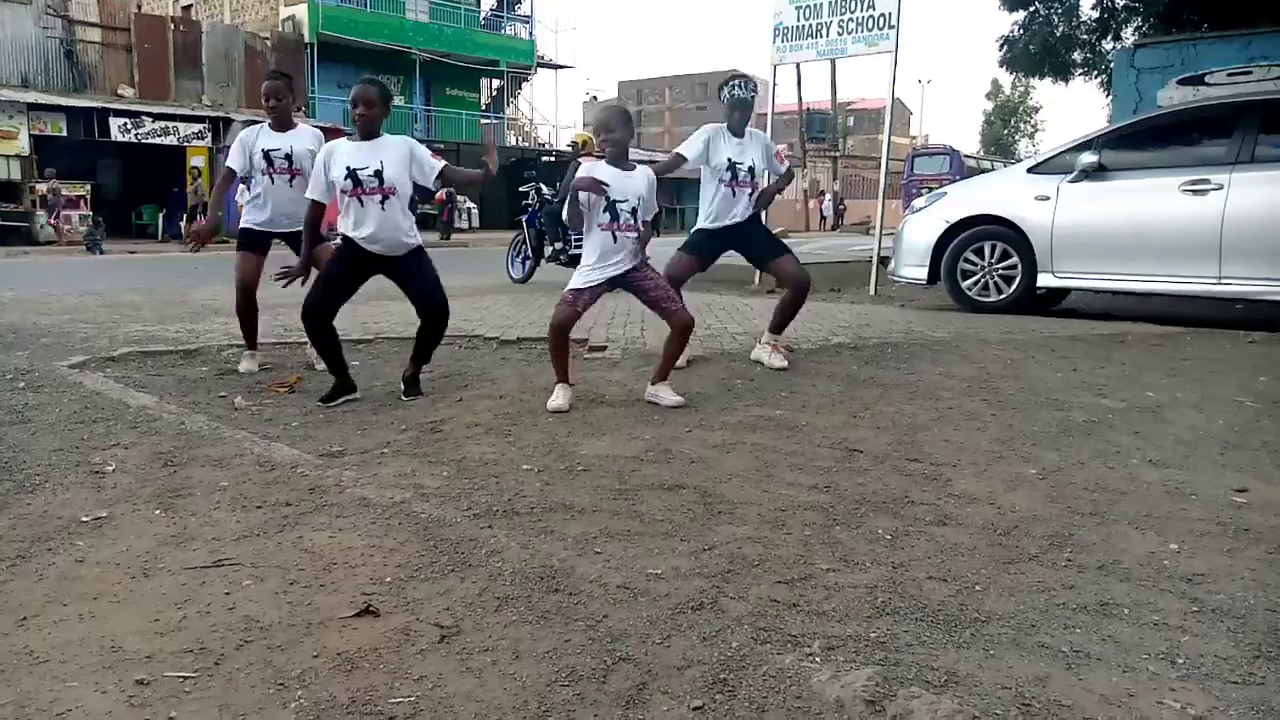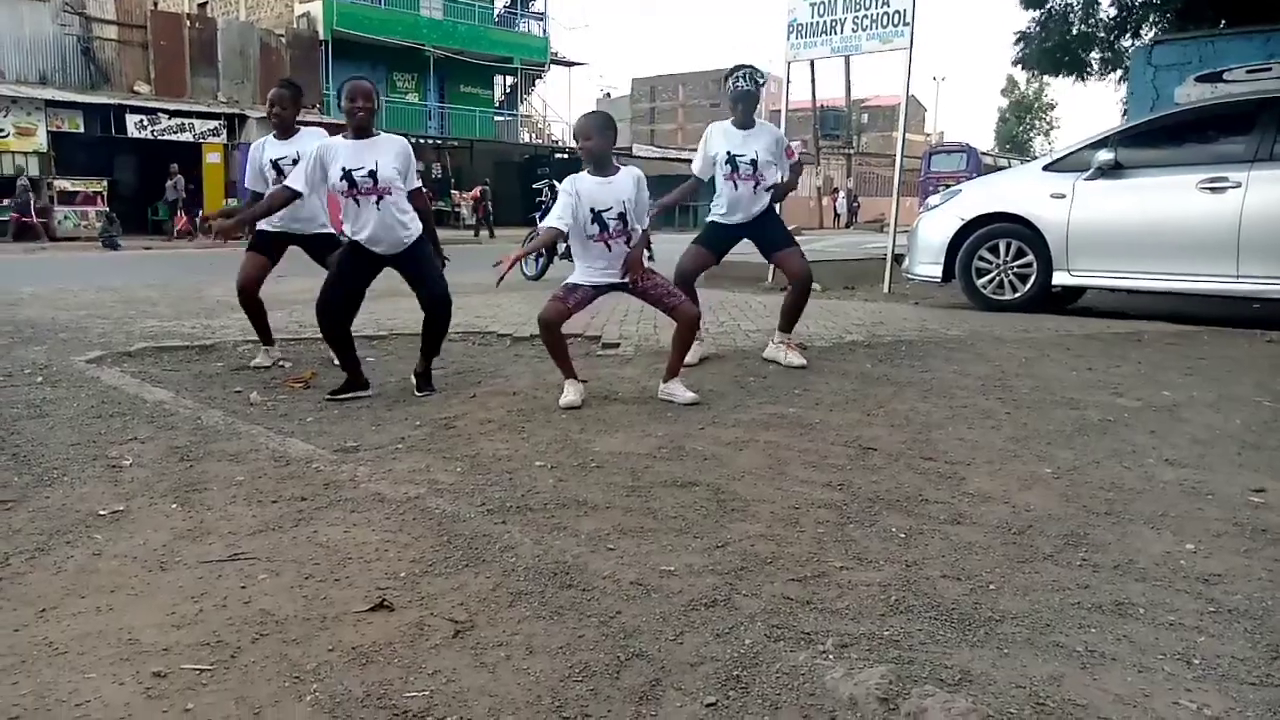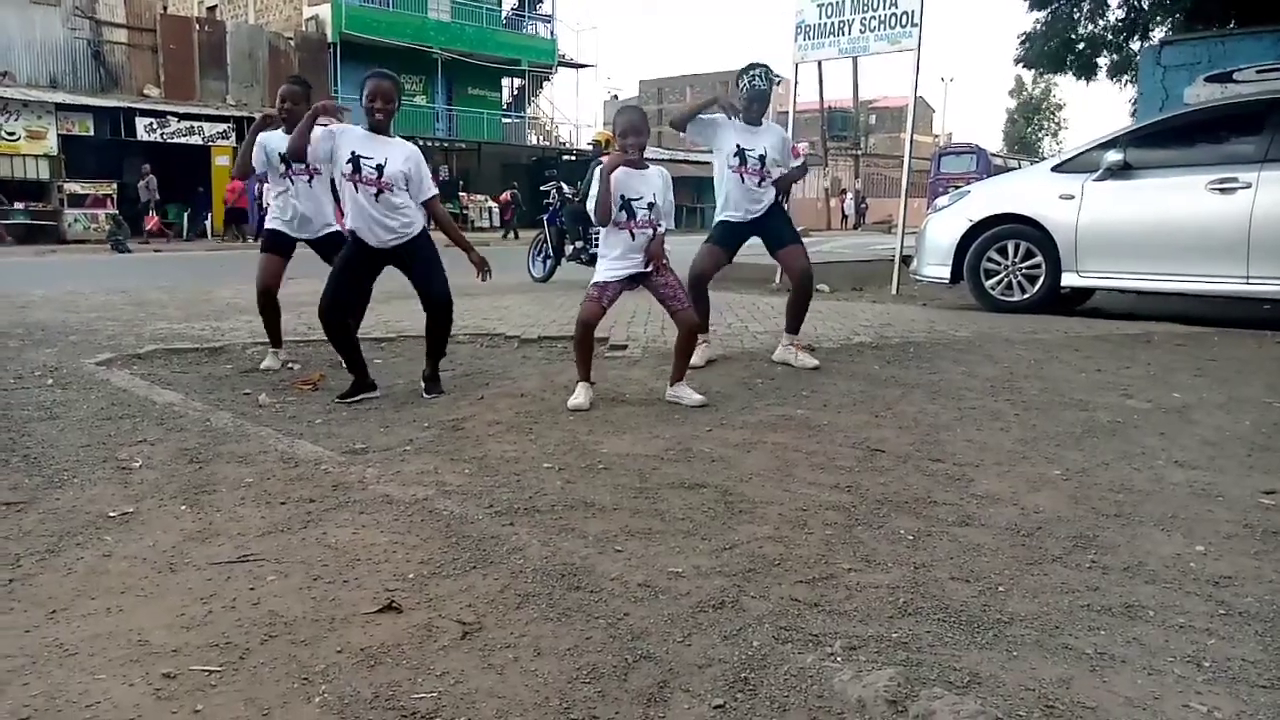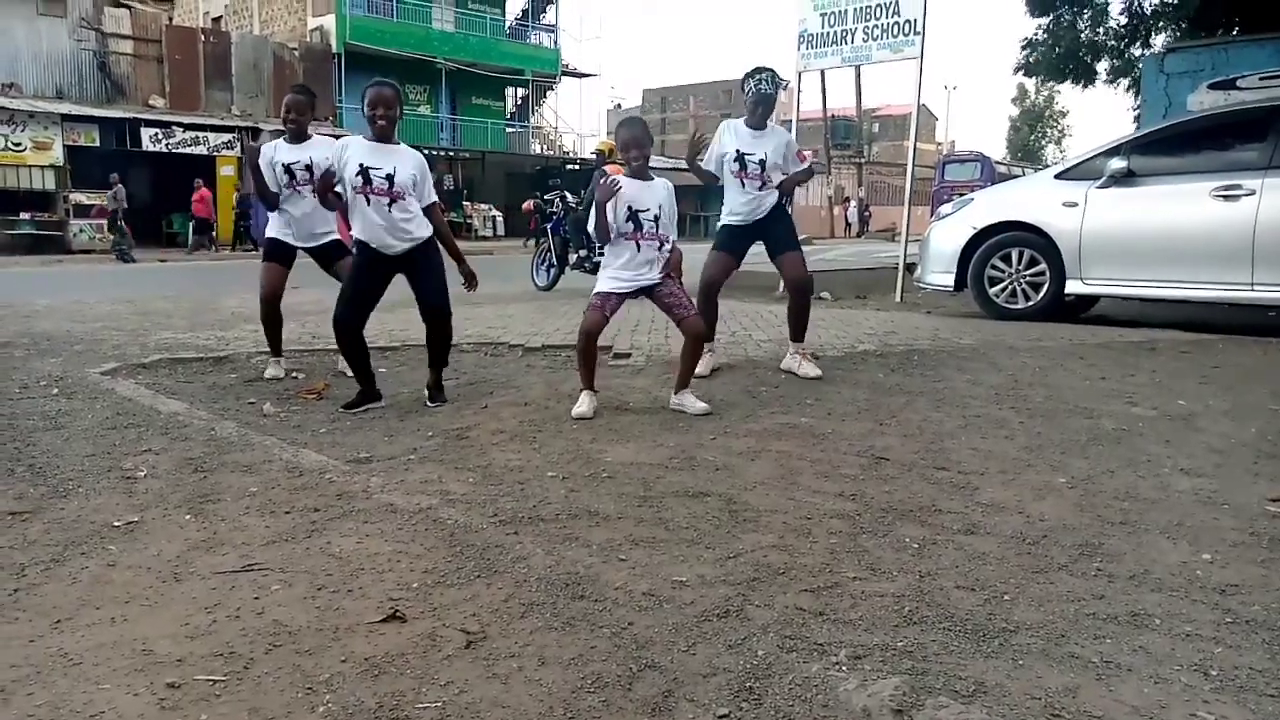
dt=0.7s
person 1, frame 1
left shoulder: (404, 147)
right shoulder: (331, 151)
left elbow: (444, 174)
right elbow: (316, 206)
left wrist: (485, 175)
right wrist: (304, 263)
left hip: (404, 248)
right hip: (355, 248)
left knee: (437, 312)
right knee: (313, 313)
left ankle: (411, 374)
right ankle: (344, 382)
person 1, frame 2
left shoulder: (398, 145)
right shoulder: (325, 150)
left elbow: (417, 196)
right elbow: (287, 191)
left wrist: (434, 244)
right wrist: (240, 221)
left hip: (409, 241)
right hip: (360, 245)
left knee: (438, 301)
right knee: (329, 311)
left ankle: (423, 370)
right ankle: (356, 378)
person 1, frame 3
left shoulder: (408, 152)
right shoulder: (339, 136)
left elbow: (432, 205)
right elbow: (295, 154)
left wrist: (469, 249)
right wrist: (314, 113)
left hip: (411, 240)
right hip: (361, 242)
left knee: (440, 304)
right knee: (331, 311)
left ankle: (431, 372)
right ankle: (362, 379)
person 1, frame 4
left shoulder: (414, 158)
right shoulder: (345, 148)
left elbow: (432, 212)
right elbow: (334, 205)
left wrist: (460, 260)
right wrist: (323, 189)
left hip: (419, 248)
right hip: (371, 251)
left knee: (438, 315)
right knee: (344, 322)
left ankle: (435, 381)
right ankle: (369, 389)
person 2, frame 1
left shoulder: (761, 140)
right shoulder: (710, 134)
left elbow: (786, 171)
right elbow: (675, 161)
left wrist: (774, 186)
left hip: (749, 223)
right hip: (712, 225)
left knee: (799, 281)
right knee: (670, 279)
left ankle: (768, 343)
person 2, frame 2
left shoulder: (770, 133)
right shoulder: (714, 132)
left elbow: (795, 166)
right elbow: (694, 181)
left wrist: (788, 184)
right wrist: (657, 206)
left hip: (763, 216)
right hip: (723, 219)
left knee: (802, 277)
right knee: (683, 274)
left ankle: (780, 342)
right ankle: (693, 341)
person 2, frame 3
left shoulder: (776, 133)
right shoulder: (719, 124)
left elbow: (801, 167)
right elbow: (676, 123)
left wrist: (788, 176)
right wrist: (712, 103)
left hip: (770, 212)
right hip: (730, 216)
left knee: (803, 276)
right knee: (697, 275)
left ankle: (789, 344)
right ankle: (702, 342)
person 2, frame 4
left shoulder: (781, 137)
right shoulder: (726, 130)
left elbow: (806, 170)
right elbow: (711, 177)
left wrist: (793, 179)
right wrist: (691, 161)
left hip: (772, 216)
right hip: (734, 220)
left knee: (799, 283)
right knee: (708, 284)
left ankle: (795, 353)
right ankle: (707, 351)
person 3, frame 1
left shoulder: (646, 176)
right shoulder: (588, 172)
right elbow: (576, 224)
left wrist: (646, 234)
right wrist: (575, 192)
left hip: (634, 264)
right hip: (595, 264)
left knee: (683, 321)
right knee: (559, 322)
left ankle: (658, 384)
right ankle: (562, 386)
person 3, frame 2
left shoulder: (634, 177)
right shoulder: (573, 185)
left elbow: (643, 224)
right elbow: (555, 228)
left wrist: (638, 251)
right wrist: (520, 254)
left hip: (631, 267)
right hip: (589, 272)
left knee: (690, 315)
right knee: (548, 318)
left ankle: (669, 382)
right ankle: (572, 381)
person 3, frame 3
left shoulder: (661, 175)
right shoulder: (607, 170)
left elbow: (665, 223)
right elbow: (602, 220)
left wrist: (659, 241)
right wrist: (605, 175)
left hip: (651, 260)
right hip: (614, 262)
left knee: (691, 321)
right knee: (586, 318)
left ankle: (676, 385)
right ankle: (584, 384)
person 3, frame 4
left shoulder: (665, 188)
right shoulder: (611, 185)
right elbow: (602, 238)
left wrist: (675, 253)
right wrist: (600, 204)
left hip: (658, 272)
right hip: (617, 273)
left knee: (697, 329)
right knee: (589, 328)
left ankle: (681, 393)
right ankle: (587, 392)
person 4, frame 1
left shoulder: (313, 136)
right shoulder: (250, 136)
right elbow: (228, 180)
right wrist: (212, 218)
left hip: (300, 222)
right hip: (257, 221)
right knee: (245, 287)
right ankle: (250, 350)
person 4, frame 2
left shoulder: (318, 137)
right shoulder: (259, 148)
right elbow: (254, 202)
right wrist: (220, 214)
left hip: (315, 226)
right hip: (272, 227)
right knee: (246, 286)
right ankle: (268, 346)
person 4, frame 3
left shoulder: (324, 135)
right shoulder: (266, 139)
right elbow: (240, 175)
right wrist: (253, 132)
left hip: (324, 224)
right hip: (281, 224)
right knee: (265, 288)
right ankle: (275, 349)
person 4, frame 4
left shoulder: (329, 145)
right shoulder: (269, 150)
right elbow: (270, 204)
right wrist: (253, 165)
left hip: (324, 232)
right hip: (281, 233)
right knee: (269, 297)
right ankle: (276, 357)
